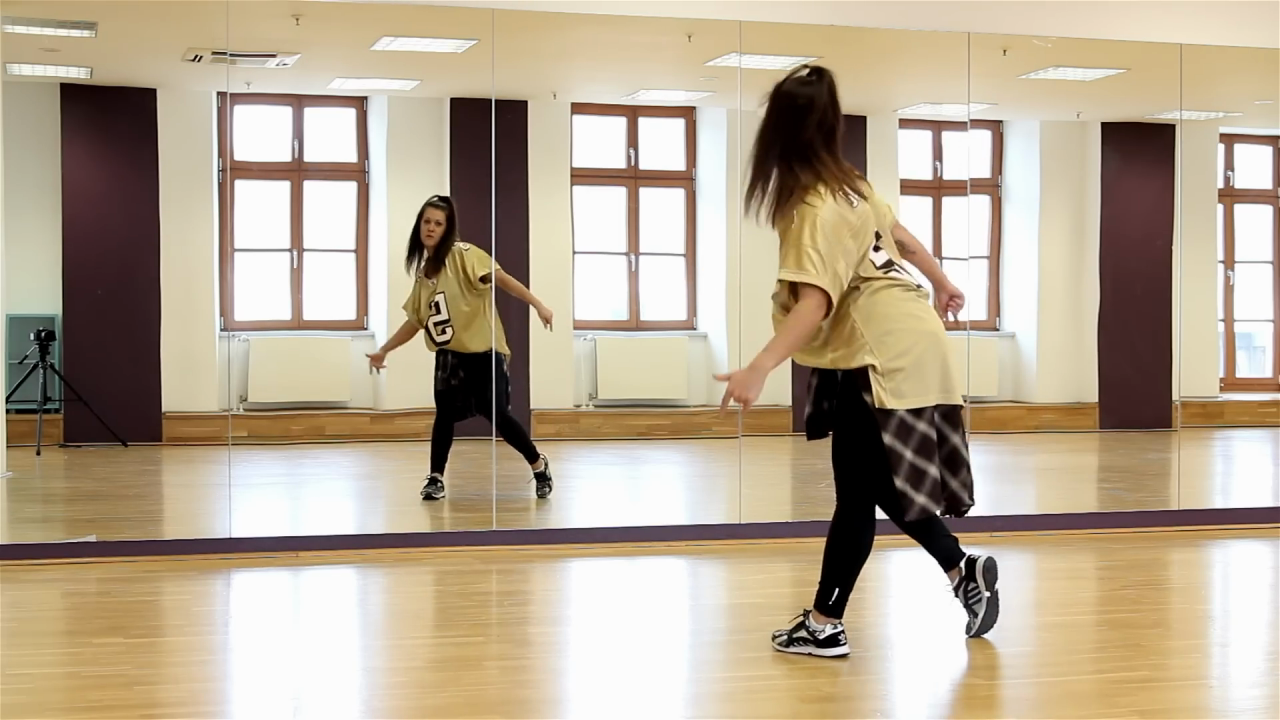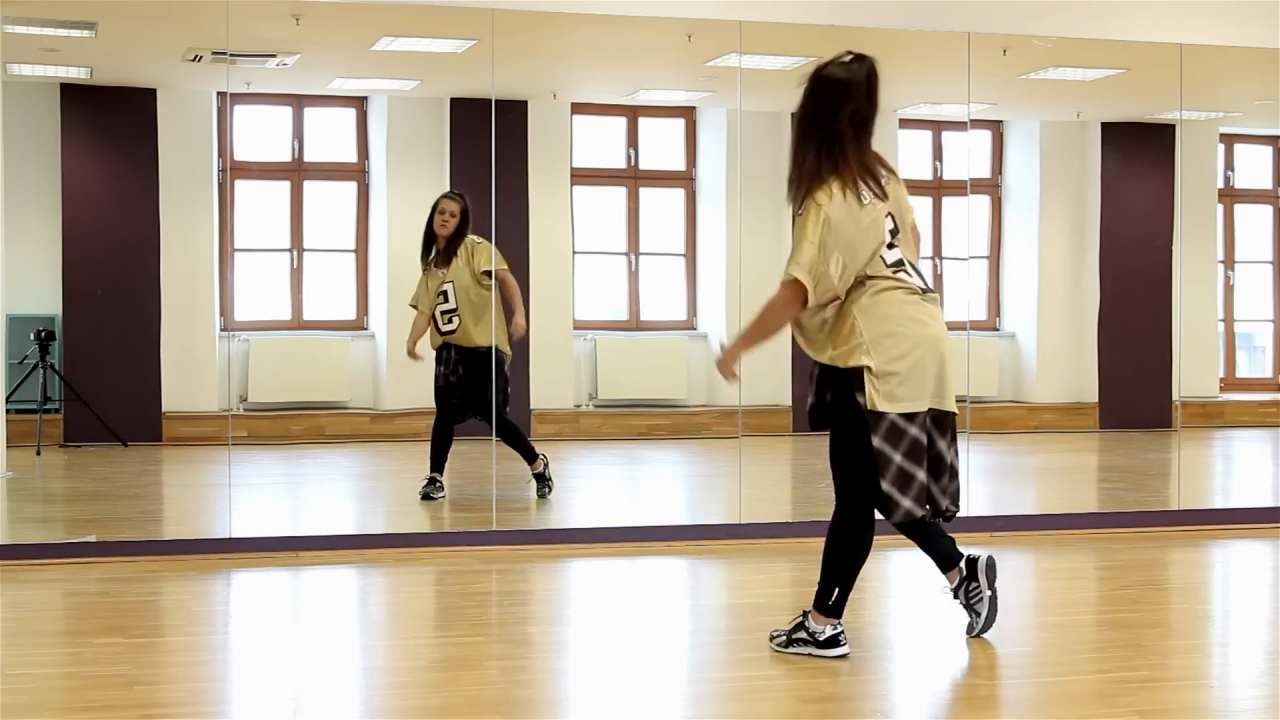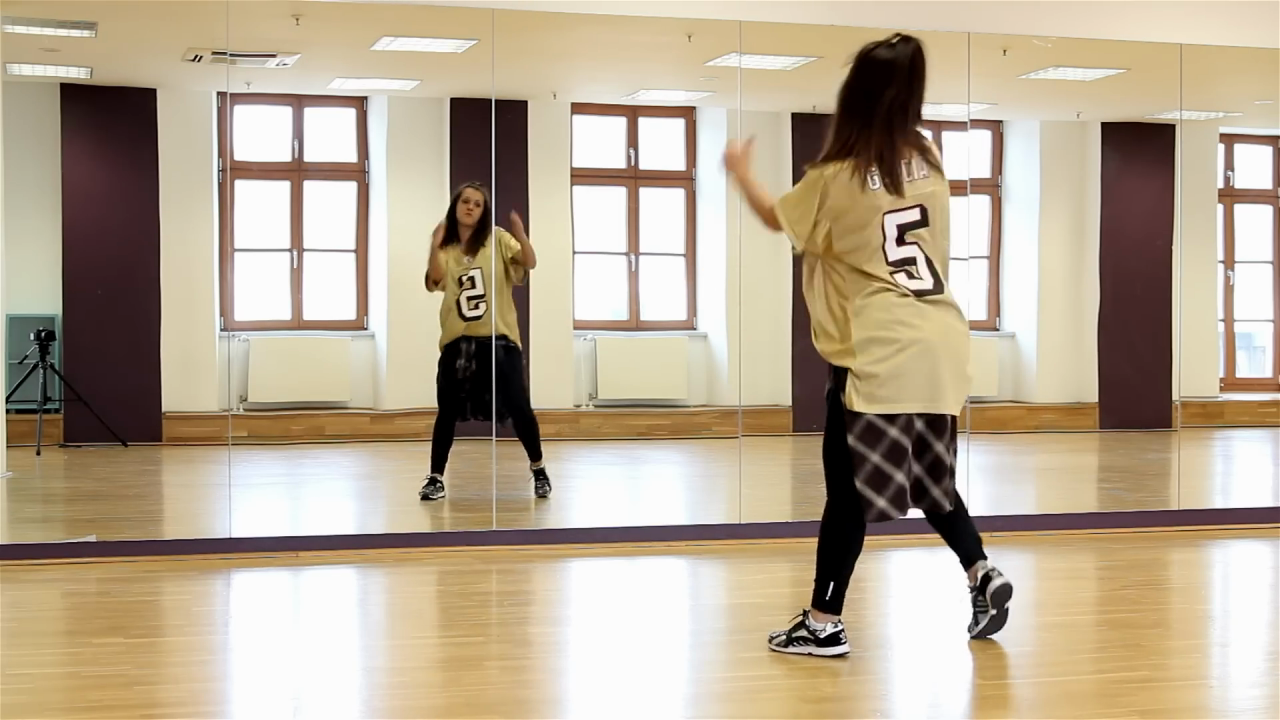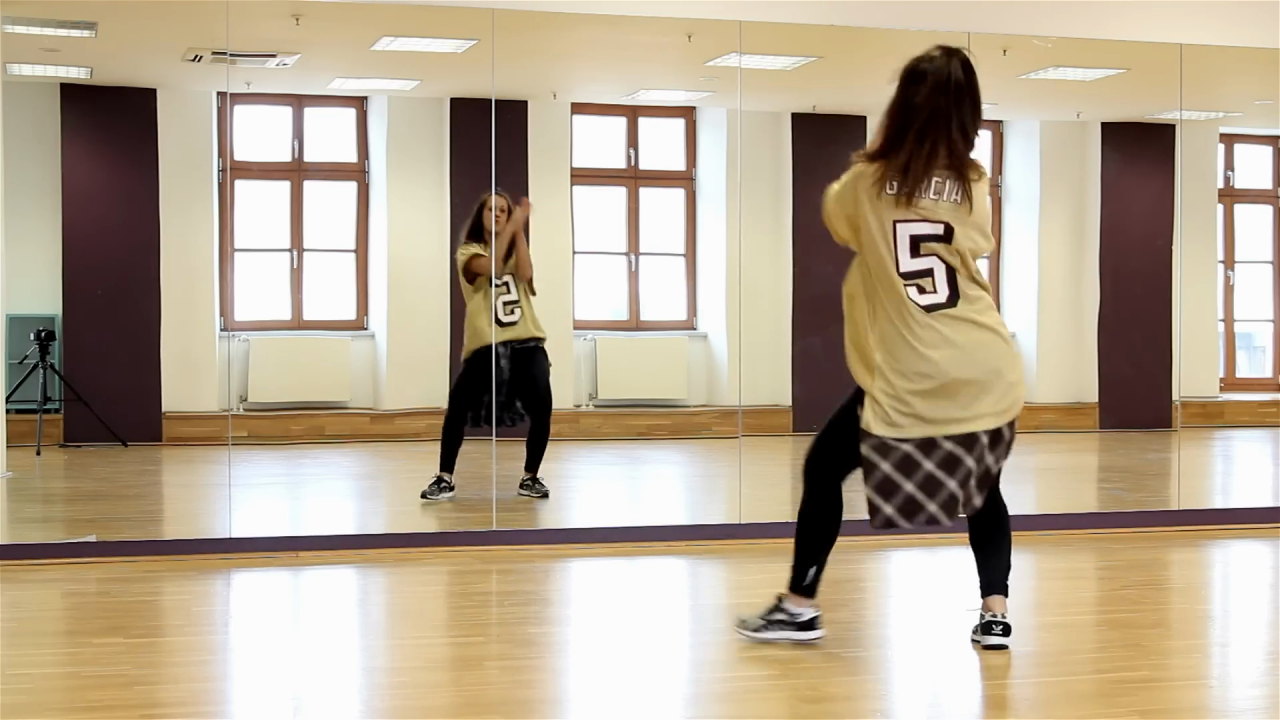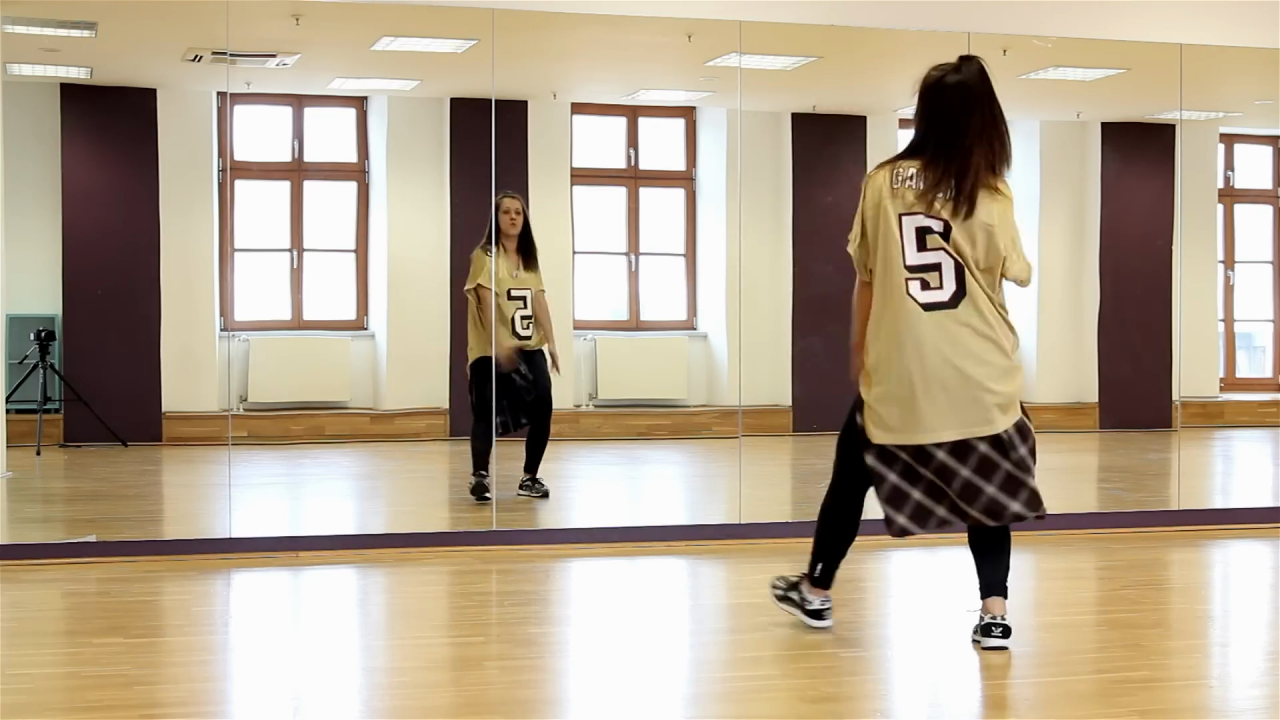
dt=0.2s
person 1, frame 1
left shoulder: (814, 207)
right shoulder: (848, 184)
left elbow: (814, 299)
right elbow: (900, 233)
left wrist: (758, 370)
right wrist: (942, 283)
left hip: (882, 355)
right hip: (911, 345)
left knee: (859, 494)
right knee: (889, 486)
left ankle: (824, 624)
right ankle: (965, 572)
person 1, frame 2
left shoulder: (828, 199)
right shoulder: (884, 175)
left elbow: (798, 296)
left wrist: (737, 348)
left hip: (883, 355)
right hip: (920, 345)
left knee: (857, 492)
right knee: (893, 486)
left ankle: (823, 625)
right ankle: (964, 571)
person 1, frame 3
left shoulder: (841, 177)
right shoulder: (929, 162)
left elbow: (779, 216)
left wrist: (739, 172)
left hip: (885, 357)
right hip: (939, 348)
left knee: (844, 486)
right knee: (930, 475)
left ankle: (823, 622)
right ankle: (983, 580)
person 1, frame 4
left shoulder: (866, 179)
right shoulder: (974, 182)
left elbow: (836, 217)
left wrist: (880, 148)
left hip: (903, 374)
right hip: (982, 369)
left knee: (824, 468)
right knee: (979, 486)
left ankle: (798, 606)
right ankle: (995, 612)
person 1, frame 5
left shoulder: (883, 180)
right shoulder: (992, 193)
left elbow: (866, 277)
right elbow: (1009, 280)
left wrist: (861, 351)
left hip: (900, 376)
right hip: (981, 379)
left knee: (851, 475)
right knee: (990, 493)
left ankle: (815, 590)
right ankle: (995, 614)
person 2, frame 1
left shoulder: (463, 253)
right shoulder: (422, 271)
left elbow: (501, 278)
right elbow: (415, 321)
left wrist: (538, 305)
right wrist: (384, 351)
left hip: (482, 349)
right hip: (448, 354)
left knee: (497, 414)
right knee: (446, 413)
left ankle: (538, 465)
right ankle: (435, 480)
person 2, frame 2
left shoulder: (474, 246)
right shoulder: (429, 266)
left elbow: (504, 280)
right elbow: (424, 311)
left wrist: (519, 313)
right wrist: (412, 341)
left hip: (484, 346)
right hip: (448, 349)
left knee: (493, 415)
right knee: (446, 412)
left ankle: (538, 466)
right ankle: (435, 478)
person 2, frame 3
left shoulder: (496, 238)
right shoulder: (446, 251)
left elbow: (528, 262)
right elbow: (435, 279)
left wrist: (520, 229)
right wrist: (433, 247)
left hip: (500, 339)
right hip: (459, 341)
left knee: (517, 406)
right knee: (447, 408)
left ankle: (537, 468)
right ankle: (436, 477)
person 2, frame 4
left shoulder: (516, 251)
right shoulder: (470, 250)
left elbow: (524, 274)
right elbow: (488, 265)
left wrist: (520, 229)
right wrist: (515, 222)
left hip: (528, 342)
right hip: (486, 344)
left knee: (540, 410)
right knee: (460, 407)
left ankle: (529, 476)
right ankle: (443, 477)
person 2, frame 5
left shoulder: (530, 260)
right shoulder: (484, 255)
left elbow: (539, 305)
right elbow: (482, 301)
left wrist: (548, 339)
right wrist: (497, 340)
left hip: (530, 350)
right hip: (491, 350)
left knee: (541, 412)
right knee: (486, 413)
left ankle: (530, 478)
right ankle: (480, 475)
